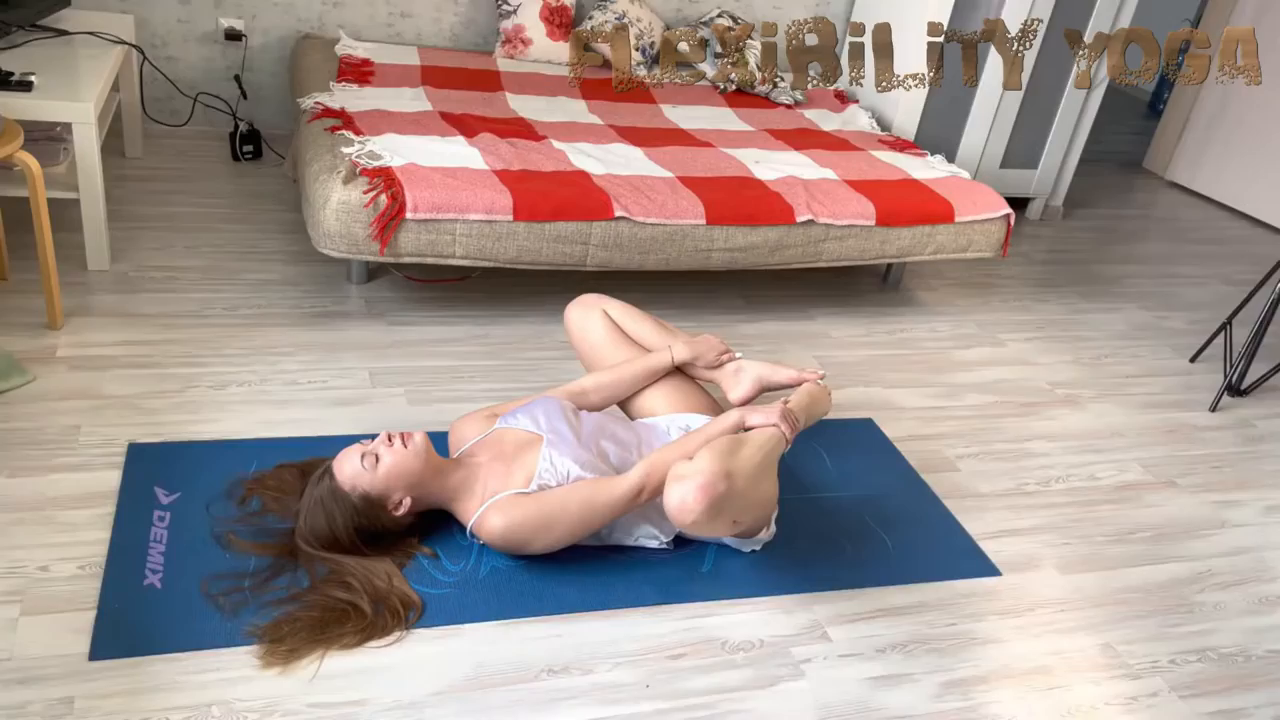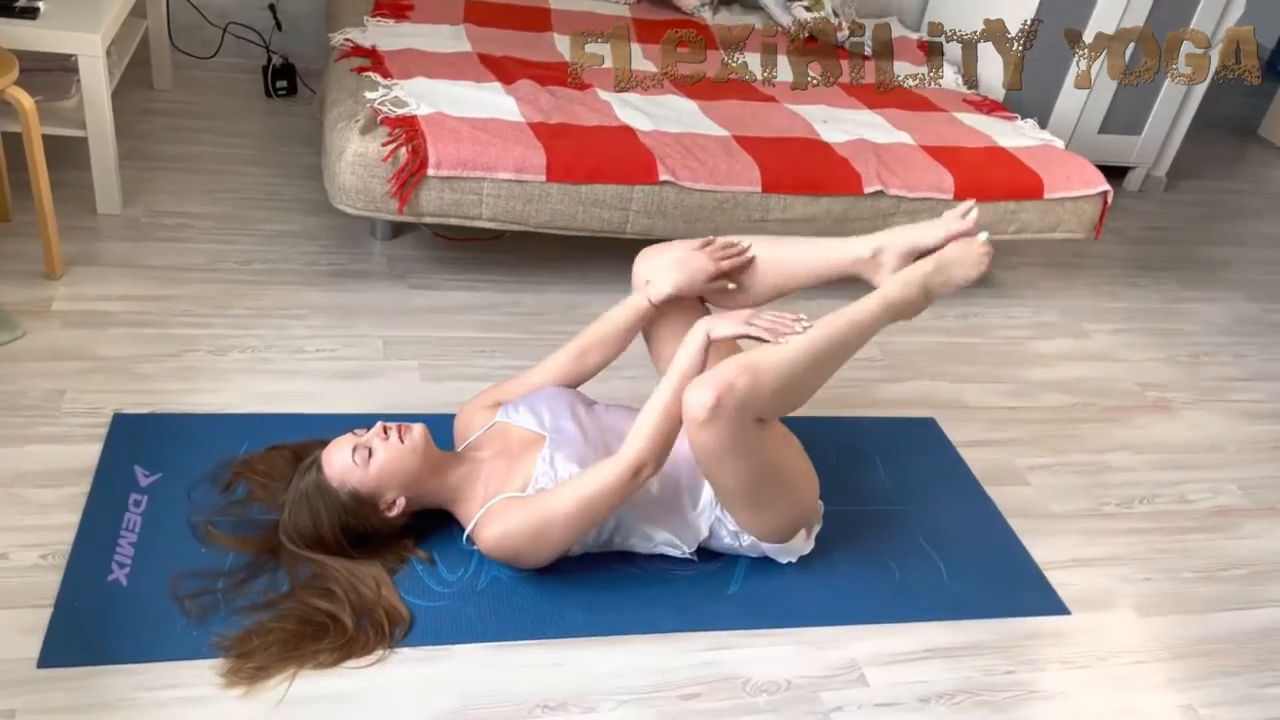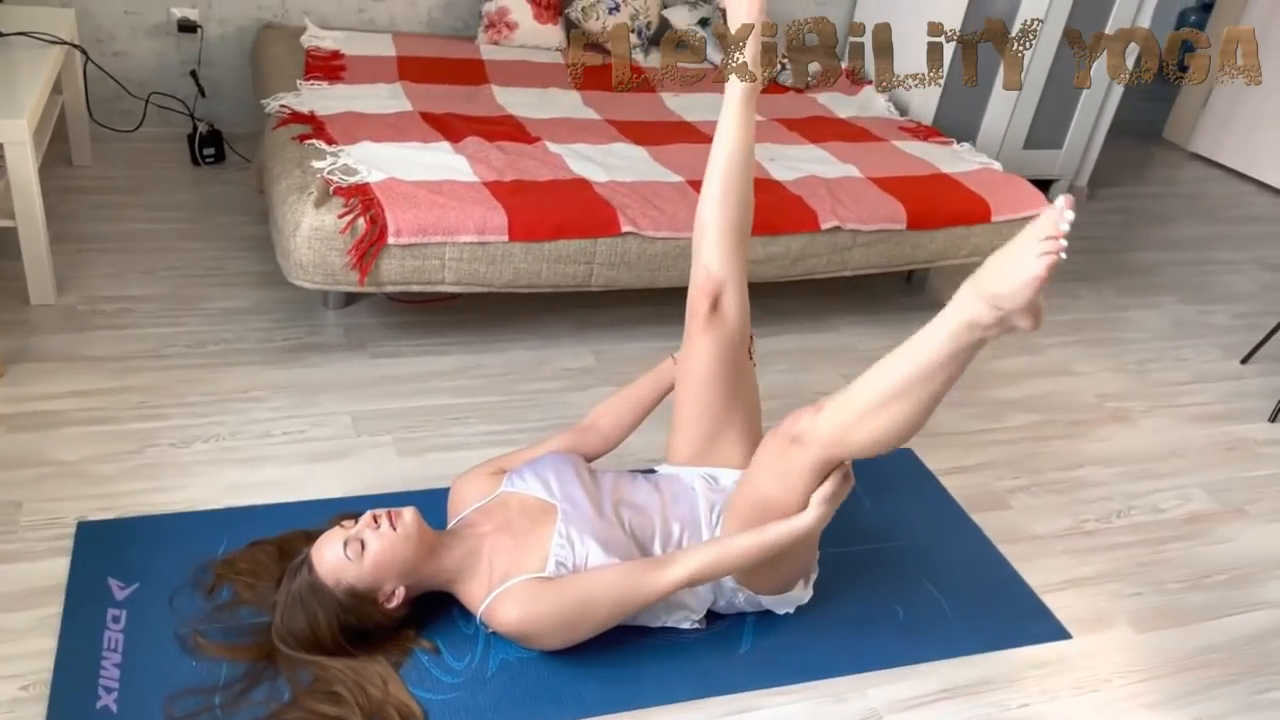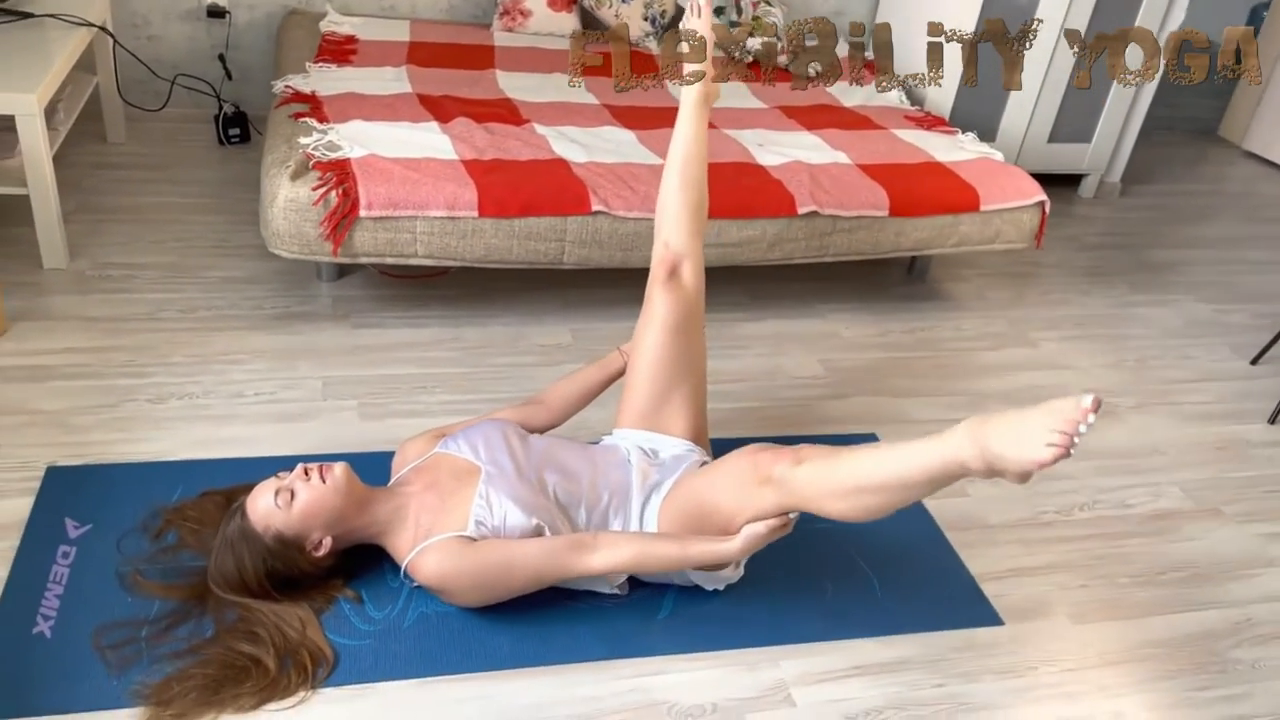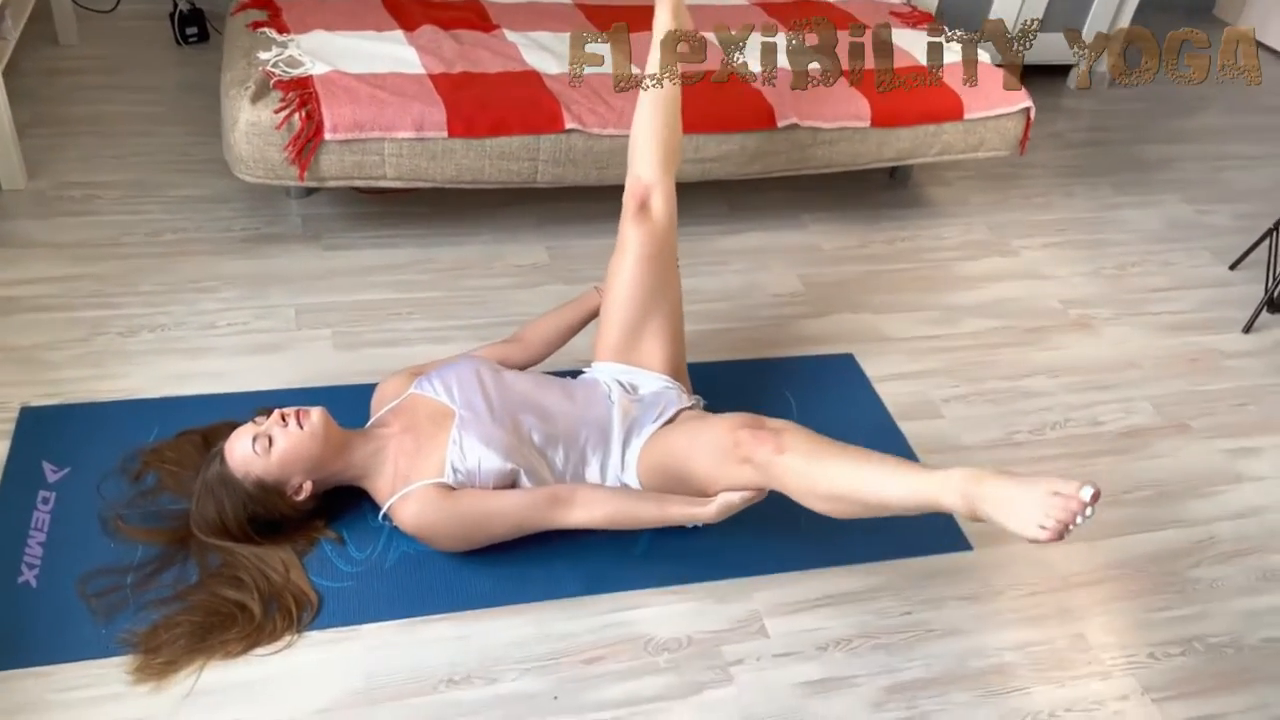
dt=1s
person 1, frame 1
left shoulder: (469, 431)
right shoulder: (499, 520)
left elbow: (577, 395)
right elbow: (636, 484)
left wrist: (676, 352)
right wrist: (731, 420)
left hip: (683, 434)
left knee: (588, 311)
right knee: (697, 491)
left ankle: (736, 376)
right ankle: (795, 412)
person 1, frame 2
left shoulder: (474, 423)
right shoulder: (497, 529)
left elbow: (581, 359)
right elbow: (632, 467)
left wrist: (661, 296)
right wrist: (694, 347)
left hip: (719, 455)
right hip: (761, 520)
left knee: (662, 263)
right knee: (713, 394)
left ankle: (884, 255)
right ankle: (901, 292)
person 1, frame 3
left shoulder: (472, 491)
right shoulder: (512, 608)
left elbow: (584, 435)
right elbow: (666, 578)
left wrist: (686, 364)
right wrist: (790, 529)
left hip: (694, 490)
right hip: (746, 559)
left knee: (714, 299)
right knee: (806, 432)
right ankle: (982, 302)
person 1, frame 4
left shoulder: (412, 457)
right shoulder: (437, 565)
left elbow: (532, 414)
right elbow: (586, 556)
left wrist: (628, 355)
right wrist: (726, 548)
left hip: (642, 456)
right hip: (665, 512)
left knee: (674, 269)
right knee: (774, 470)
right ankle: (979, 443)
person 1, frame 5
left shoulder: (394, 394)
right shoulder: (419, 510)
left elbow: (509, 354)
right elbow: (561, 506)
left wrist: (608, 291)
right wrist: (700, 510)
left hip: (623, 387)
right hip: (641, 451)
left knee: (647, 200)
right knee: (756, 442)
right ankle: (971, 490)
